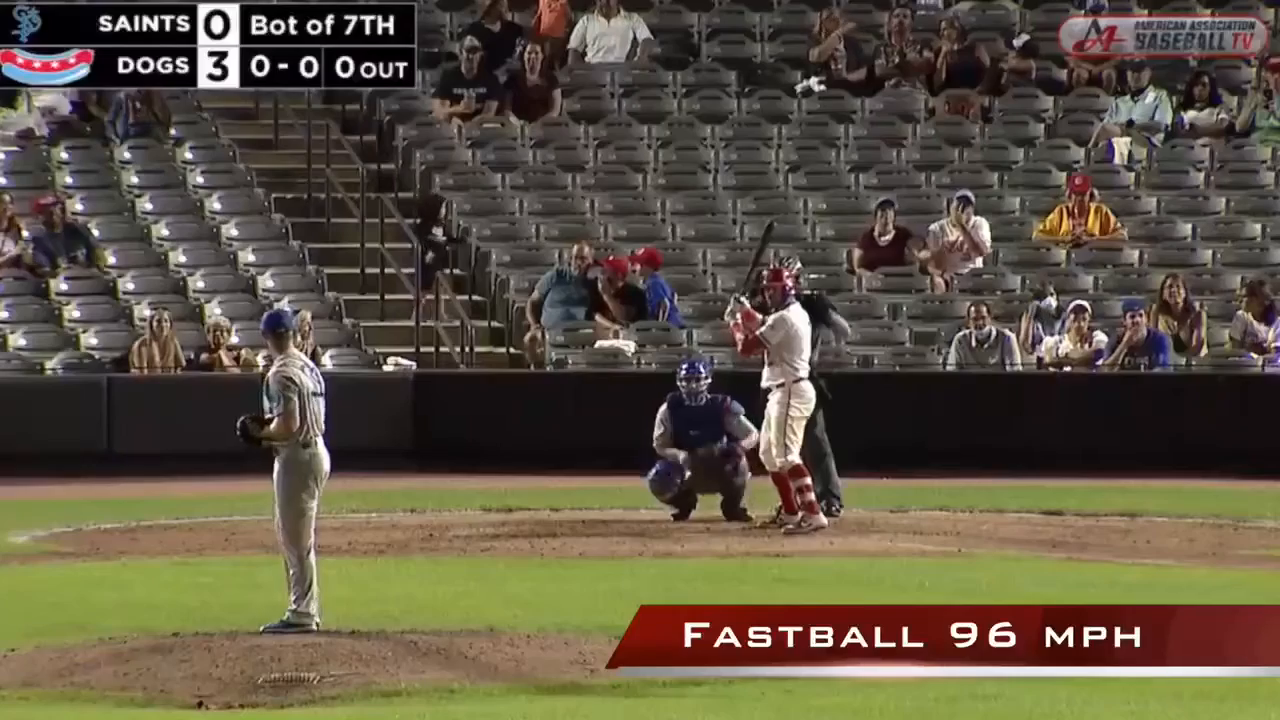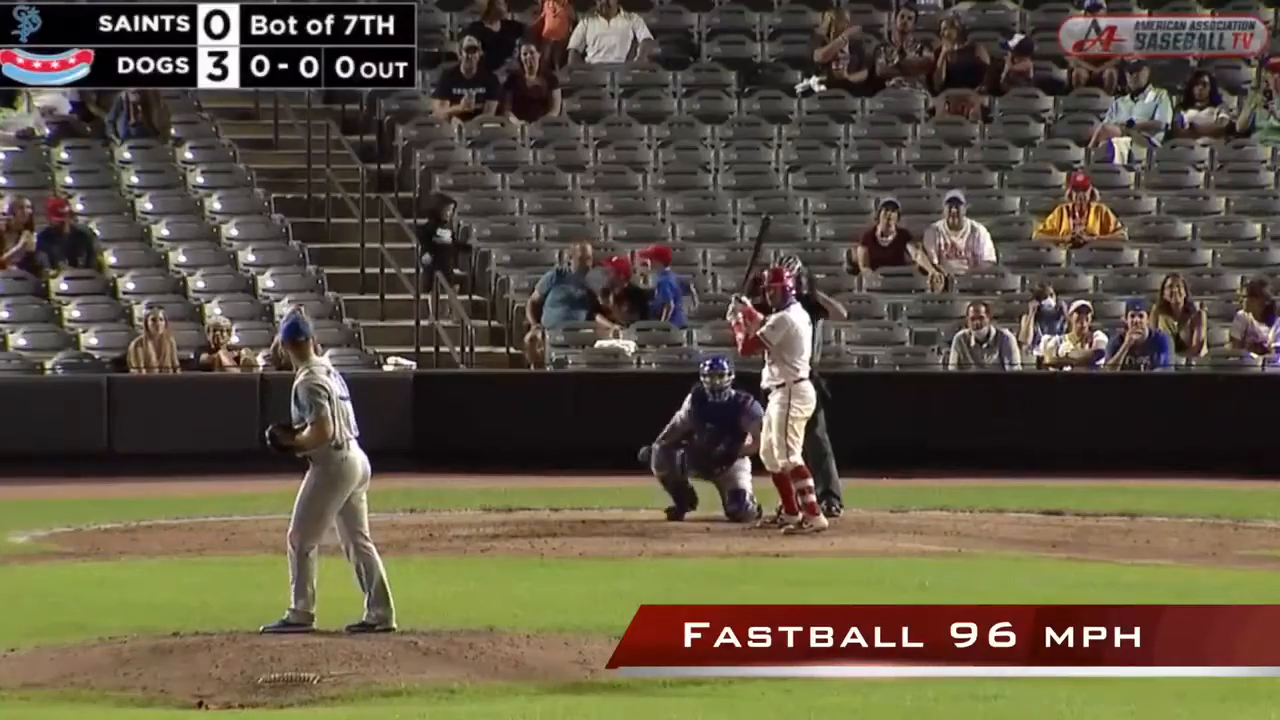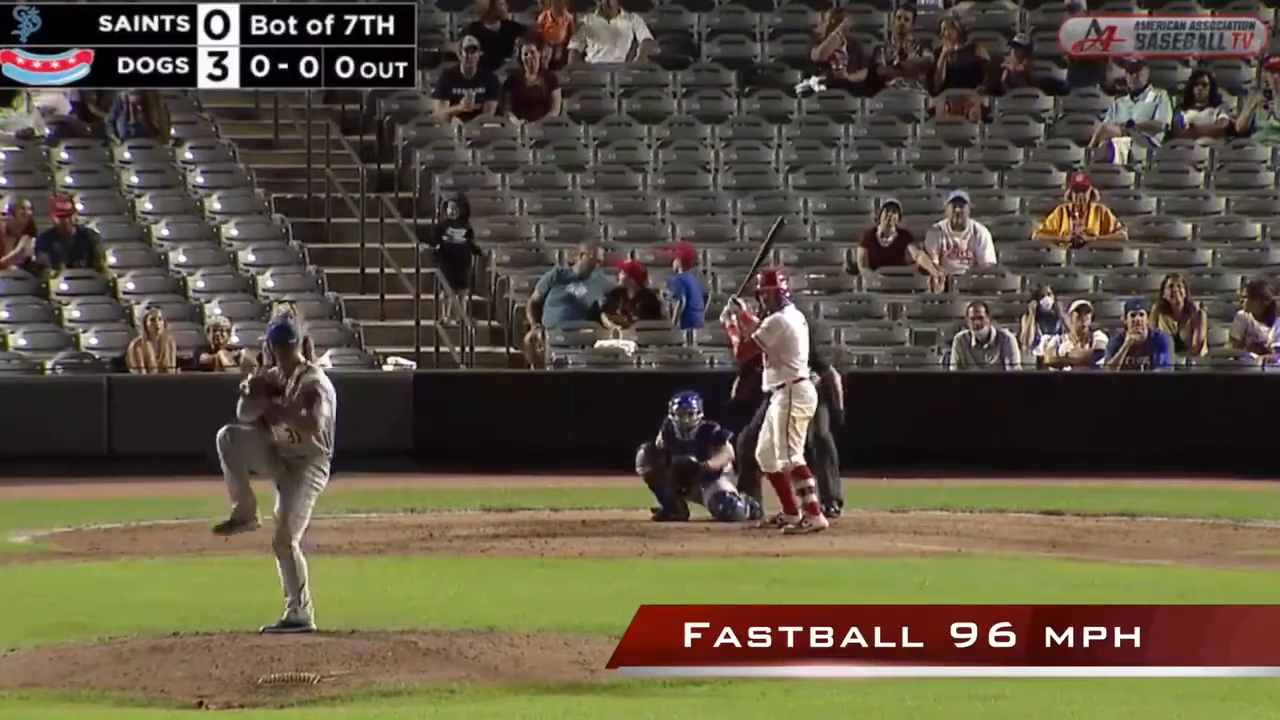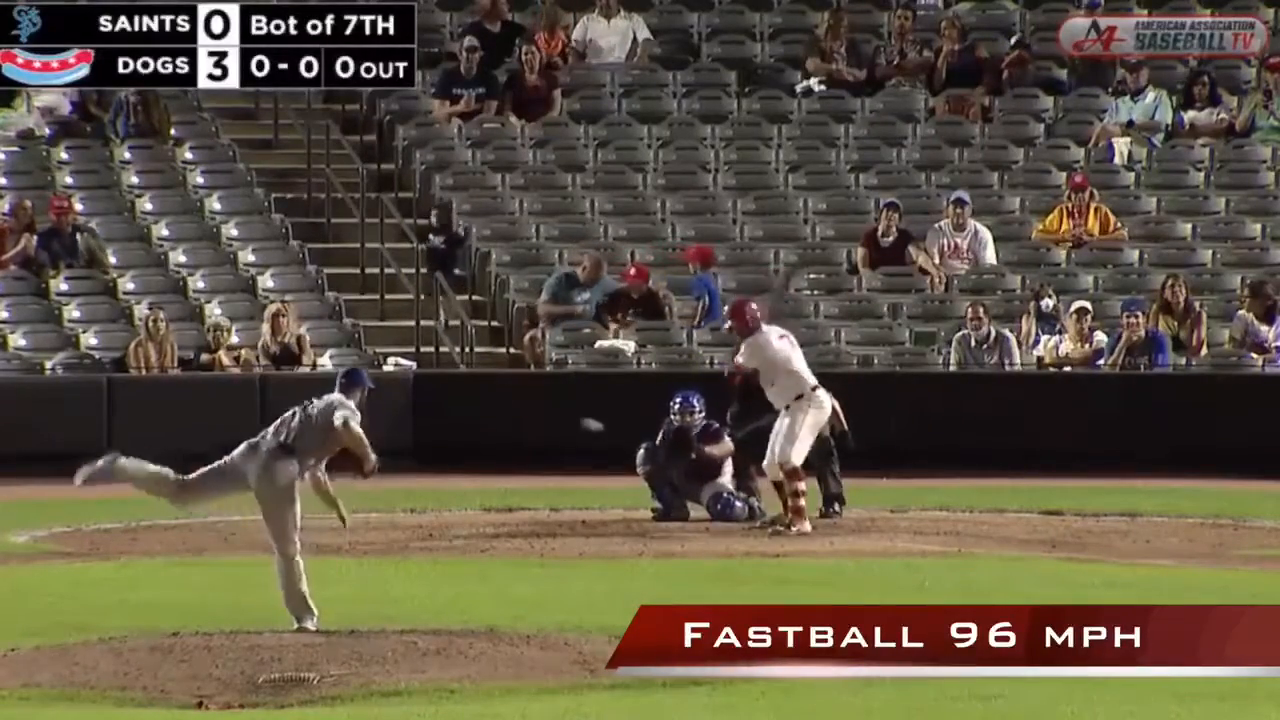
dt=1s
person 1, frame 1
left shoulder: (280, 373)
right shoulder: (309, 366)
left elbow: (288, 425)
left wrist: (261, 432)
right wrist: (269, 427)
left hip: (298, 459)
right hip: (316, 453)
left knee: (295, 540)
right knee: (293, 535)
left ankle: (301, 614)
right ankle: (306, 608)
person 1, frame 2
left shoulder: (308, 381)
right shoulder: (329, 371)
left elbow: (322, 432)
left wrist: (292, 441)
right wrist: (297, 434)
left hip: (333, 465)
right hip: (355, 459)
left knee: (301, 539)
right knee: (358, 540)
left ankle: (301, 615)
right ankle: (380, 614)
person 1, frame 3
left shoulder: (315, 382)
right shoulder: (272, 376)
left elbow: (311, 428)
right elbow: (244, 414)
left wrist: (274, 404)
right wrist: (253, 394)
left hip: (306, 467)
right hip: (277, 455)
left knee: (284, 540)
right knee: (230, 436)
left ankle: (300, 615)
right ankle: (244, 510)
person 1, frame 4
left shoulder: (314, 406)
right shoulder: (346, 408)
right elbow: (348, 431)
left wrist: (335, 503)
right wrist: (368, 459)
left hip: (249, 456)
right hip: (276, 472)
left knee: (180, 489)
right knee: (288, 551)
left ankle: (116, 467)
right ankle: (303, 618)
person 2, frame 1
left shoulder: (784, 318)
right shoulder: (796, 313)
left elbow: (746, 347)
right elbow: (765, 330)
left wrist: (735, 321)
right wrist: (746, 311)
left hip: (790, 393)
right hip: (783, 393)
left knee: (786, 455)
right knee: (769, 454)
left ankle: (813, 515)
right ankle: (791, 513)
person 2, frame 2
left shoulder: (785, 318)
right shoulder: (797, 314)
left elbow: (746, 348)
right elbow: (766, 328)
left wrist: (736, 321)
right wrist: (747, 310)
left hip: (790, 394)
right hip: (782, 393)
left knee: (788, 456)
right knee: (770, 455)
left ankle: (814, 516)
right ankle: (791, 513)
person 2, frame 3
left shoulder: (779, 320)
right shoulder: (792, 315)
left elbow: (742, 352)
right elbow: (762, 332)
left wrist: (730, 324)
right wrist: (742, 315)
left hip: (792, 394)
right hip: (788, 393)
left knee: (789, 456)
right knee: (766, 455)
left ankle: (813, 515)
right ankle: (791, 513)
person 2, frame 4
left shoulder: (754, 344)
right shoulder: (777, 333)
left elbow: (738, 368)
left hip: (808, 403)
right hip: (794, 406)
left knee: (785, 457)
right knee: (773, 465)
left ankle: (799, 519)
right ankle: (793, 513)
